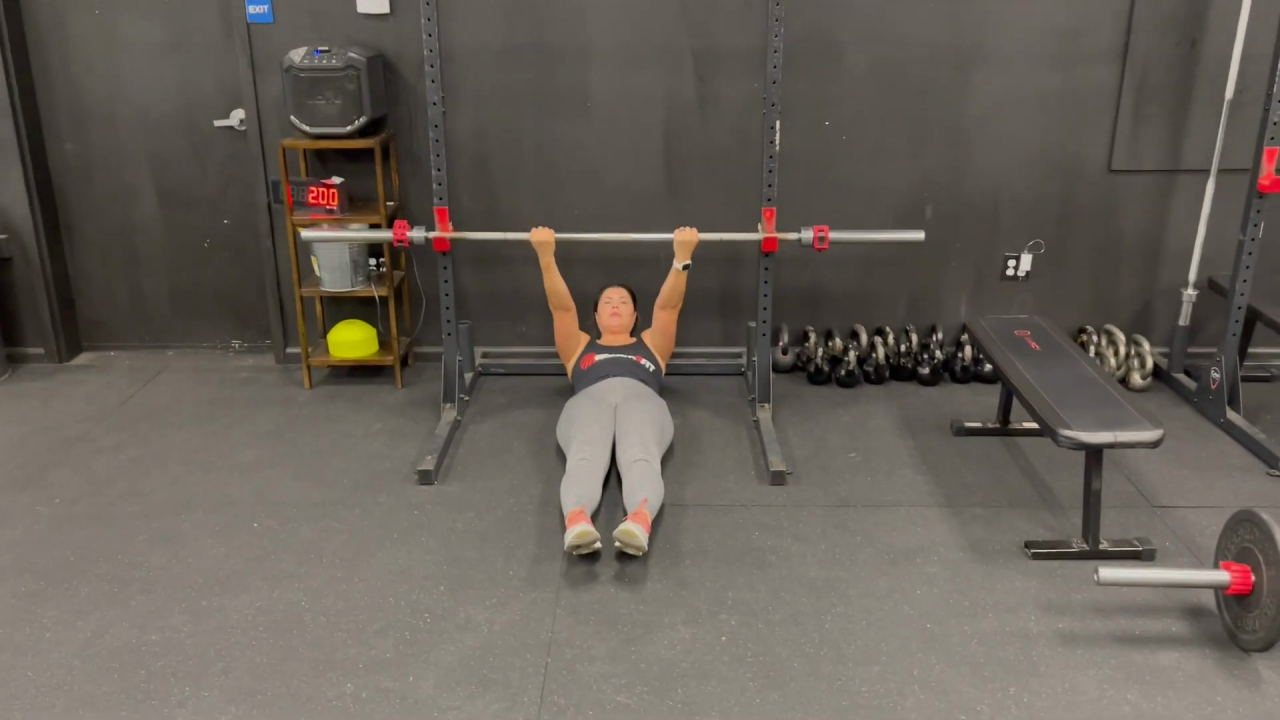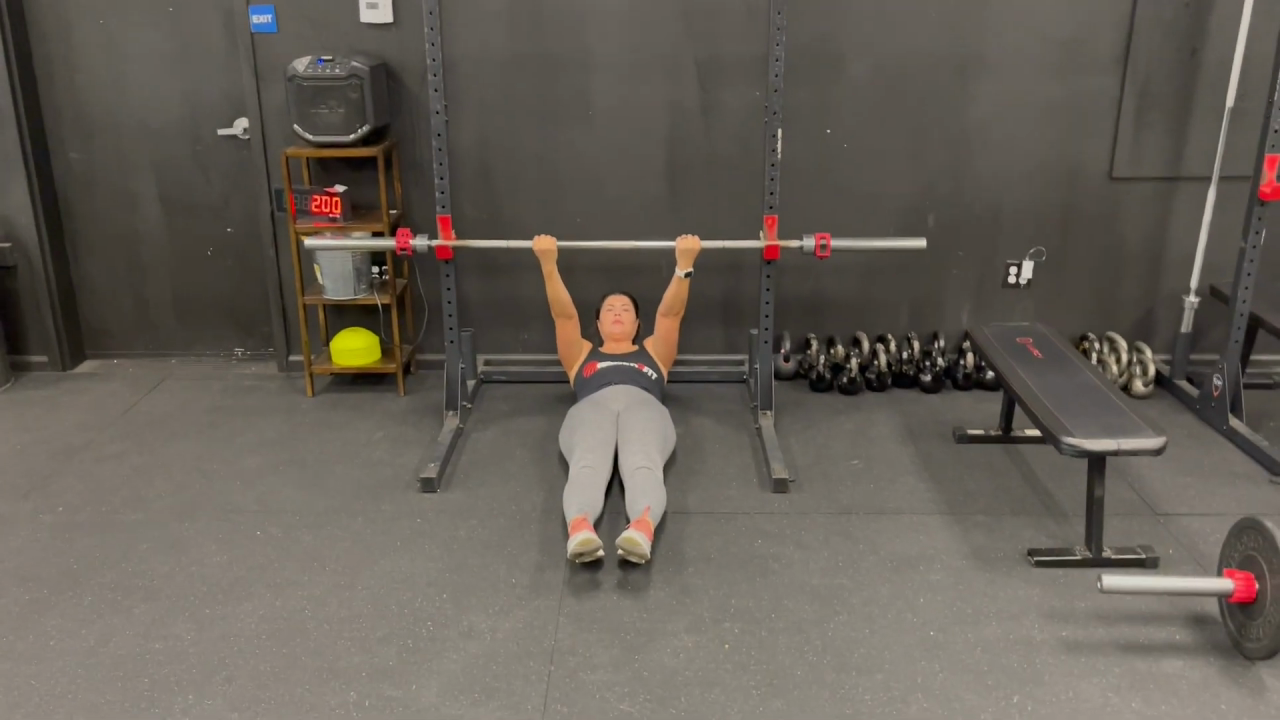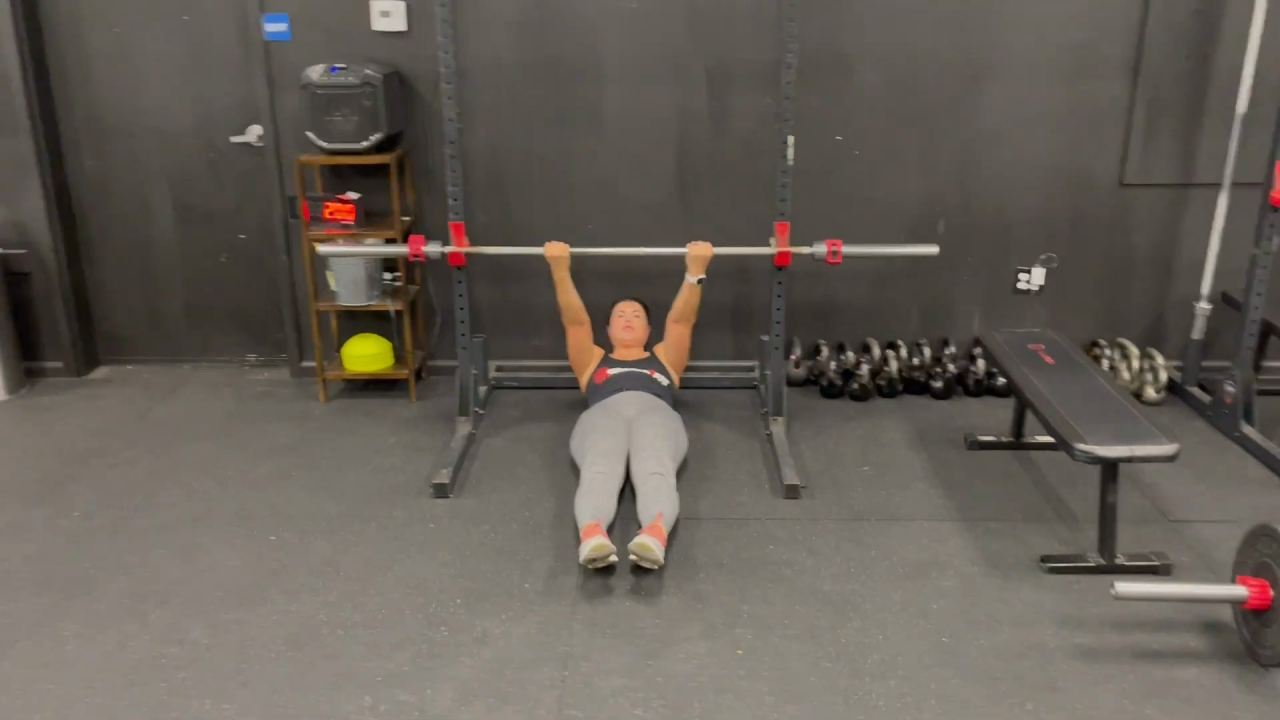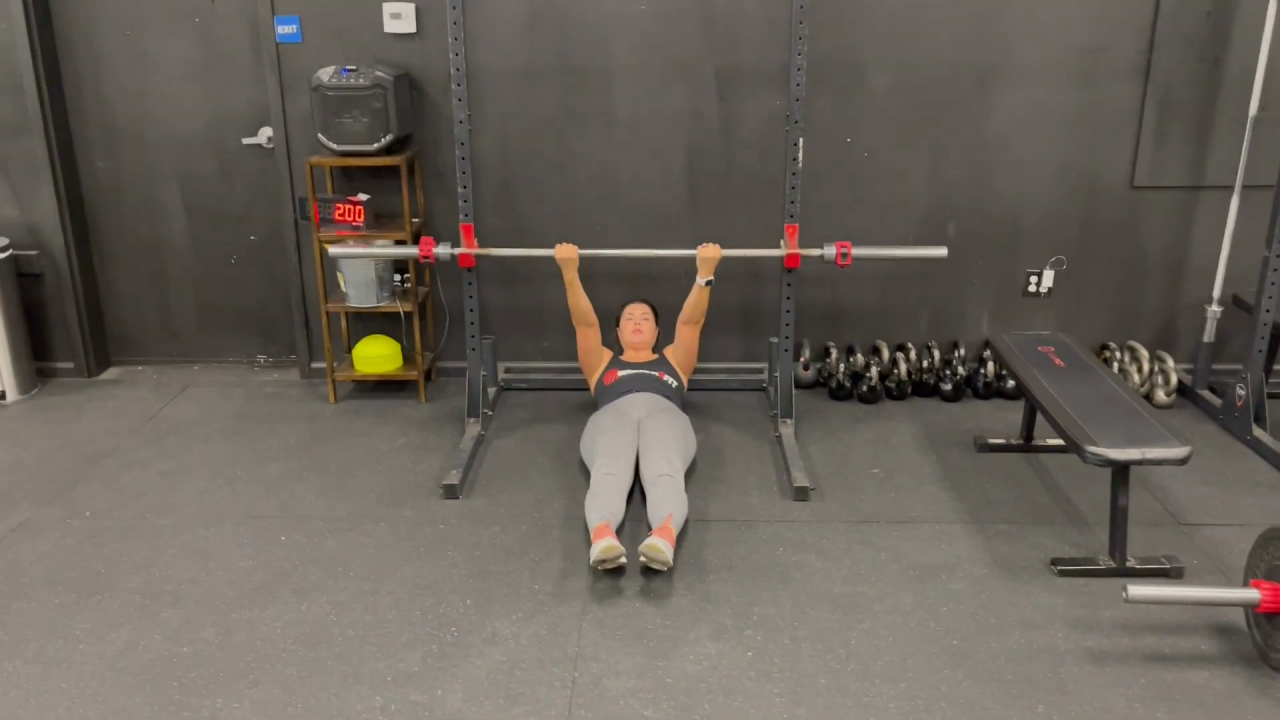
dt=0.3s
person 1, frame 1
left shoulder: (651, 345)
right shoulder: (580, 347)
left elbow: (669, 306)
right elbow: (561, 307)
left wrist: (682, 256)
right wrist: (546, 256)
left hip: (642, 399)
right hip: (589, 400)
left knee: (641, 458)
right knee: (584, 458)
left ankle: (640, 521)
right ankle: (576, 521)
person 1, frame 2
left shoulder: (653, 352)
right shoulder: (582, 354)
left elbow: (671, 313)
right elbow: (563, 314)
left wrist: (684, 264)
right wrist: (548, 263)
left hip: (644, 407)
right hip: (591, 409)
left knee: (643, 465)
right knee: (587, 465)
left ankle: (642, 529)
right ankle: (579, 530)
person 1, frame 3
left shoulder: (664, 358)
right shoulder: (593, 360)
left elbow: (682, 319)
right elbow: (574, 320)
left wrist: (696, 271)
right wrist: (560, 269)
left hip: (656, 413)
right hip: (604, 413)
left knee: (656, 472)
right knee: (599, 471)
left ankle: (655, 536)
right ankle: (592, 536)
person 1, frame 4
left shoulder: (673, 361)
right shoulder: (602, 362)
left elbow: (691, 321)
right elbow: (584, 322)
left wrist: (705, 273)
right wrist: (569, 271)
left hip: (665, 414)
right hip: (612, 415)
left knee: (664, 473)
right knee: (609, 474)
left ankle: (664, 537)
right ankle: (602, 537)
